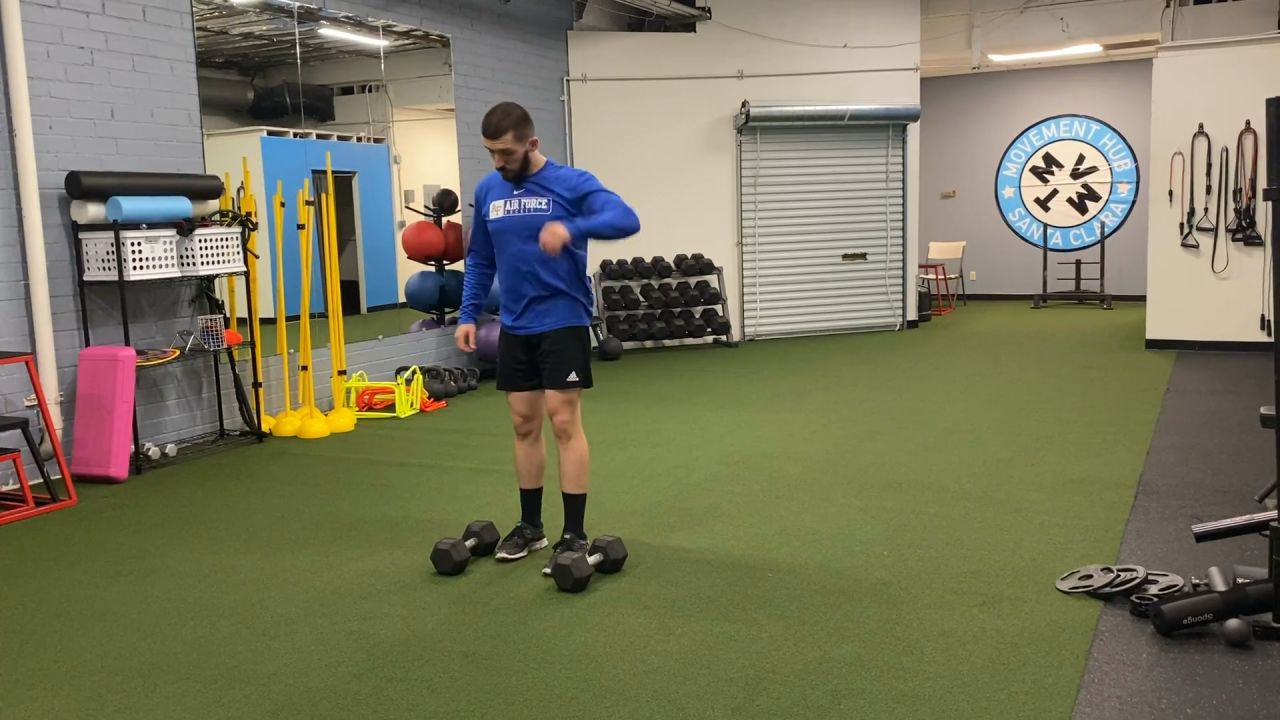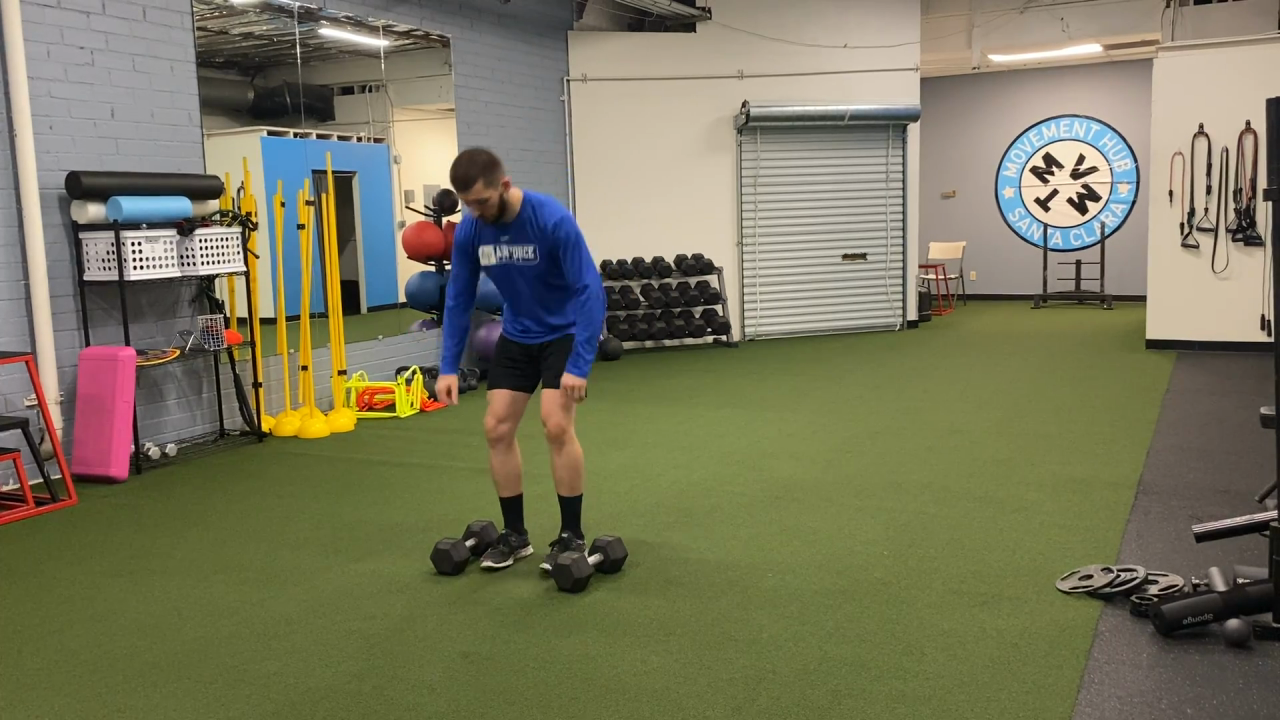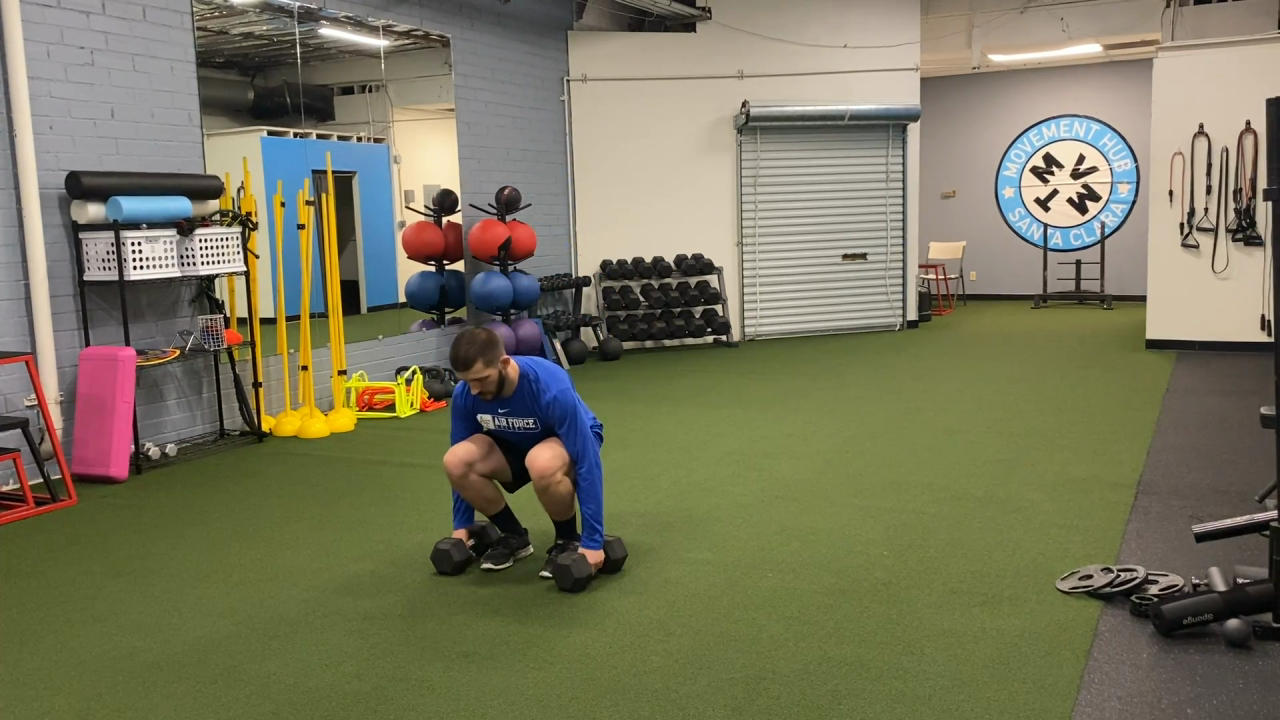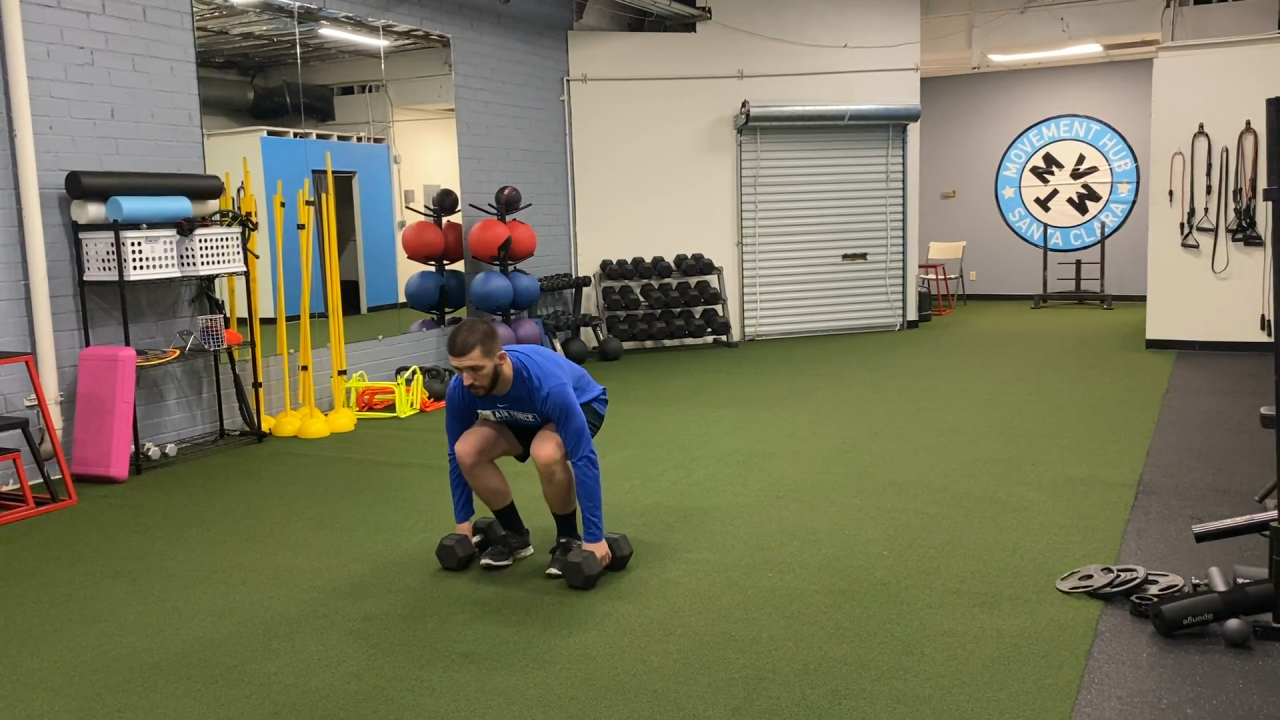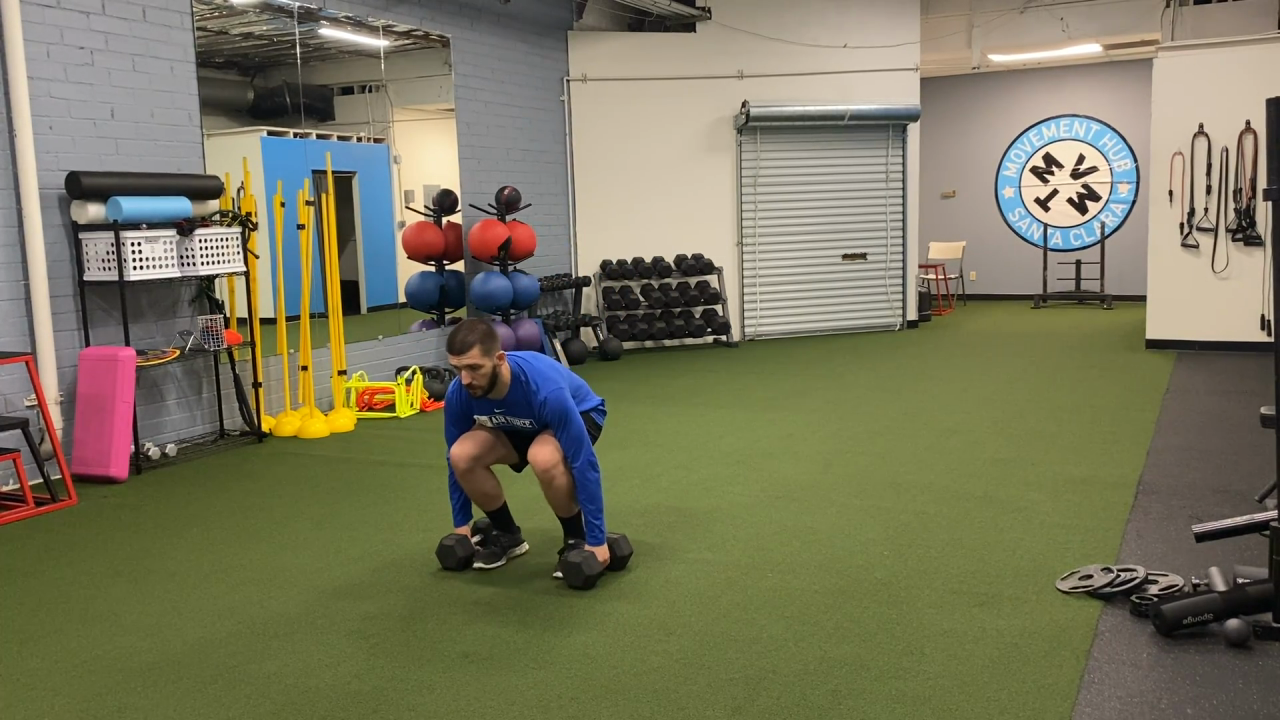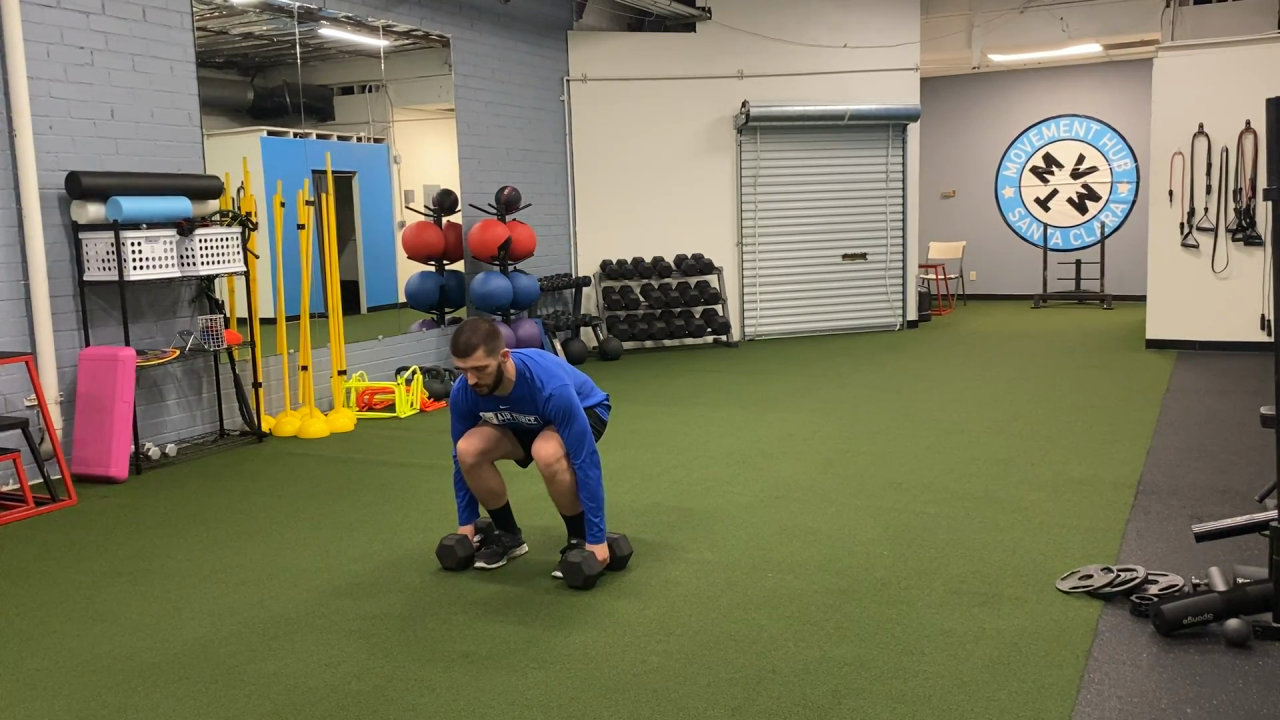
dt=0.7s
person 1, frame 1
left shoulder: (568, 183)
right shoulder: (486, 192)
left elbow: (626, 219)
right elbow: (479, 260)
left wrist: (572, 229)
right wrist: (467, 315)
left hip: (562, 325)
right hip: (514, 327)
left knee: (564, 425)
right knee: (524, 425)
left ankle: (574, 535)
right ankle: (530, 525)
person 1, frame 2
left shoulder: (553, 220)
right shoulder: (468, 230)
left elbow: (589, 291)
right elbow: (459, 299)
left wrist: (580, 365)
right wrist: (449, 365)
left hip: (564, 333)
right hip: (516, 337)
left knee: (556, 427)
right knee: (497, 429)
left ankle: (572, 536)
right ankle: (515, 533)
person 1, frame 3
left shoulder: (552, 390)
right shoulder: (465, 395)
left elbow: (587, 462)
right elbow: (461, 455)
left wrist: (592, 541)
right wrist: (461, 524)
left hip: (572, 444)
right hip: (516, 445)
left knee: (542, 464)
right knee: (455, 462)
left ankle: (568, 541)
right ankle: (513, 536)
person 1, frame 4
left shoulder: (548, 386)
right shoulder: (459, 390)
left elbow: (584, 458)
right elbow: (457, 453)
left wrist: (594, 536)
right wrist: (462, 519)
left hip: (581, 404)
left knee: (546, 453)
right knee: (468, 451)
left ankle: (569, 539)
right ankle: (514, 534)
person 1, frame 5
left shoulder: (546, 391)
right shoulder: (458, 395)
left elbow: (583, 463)
right elbow: (456, 459)
left wrist: (596, 540)
right wrist: (461, 525)
left hip: (579, 414)
left knee: (543, 458)
right knee: (461, 456)
left ankle: (577, 539)
right ankle: (507, 534)
person 1, frame 6
left shoulder: (551, 387)
right shoulder: (463, 392)
left elbow: (585, 460)
right elbow: (461, 457)
left wrist: (597, 538)
right wrist: (466, 522)
left hip: (584, 410)
left knee: (547, 453)
right knee: (469, 450)
left ankle: (579, 539)
right ankle: (507, 534)
